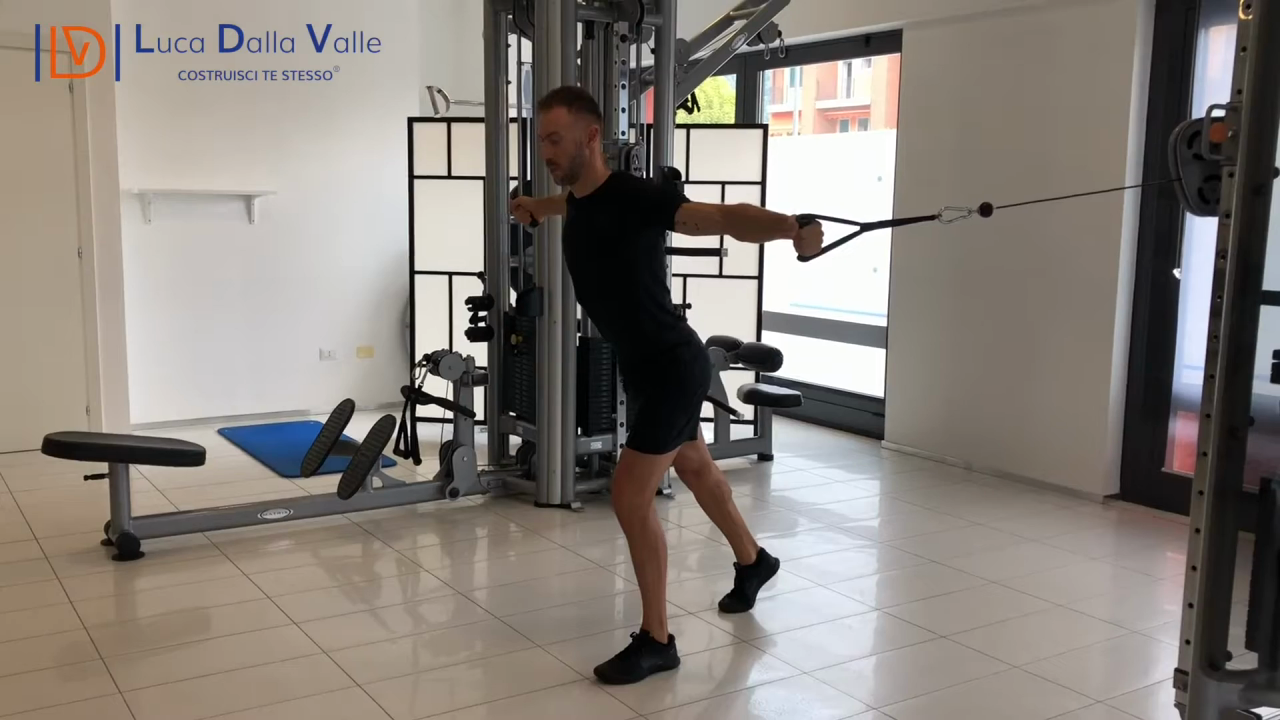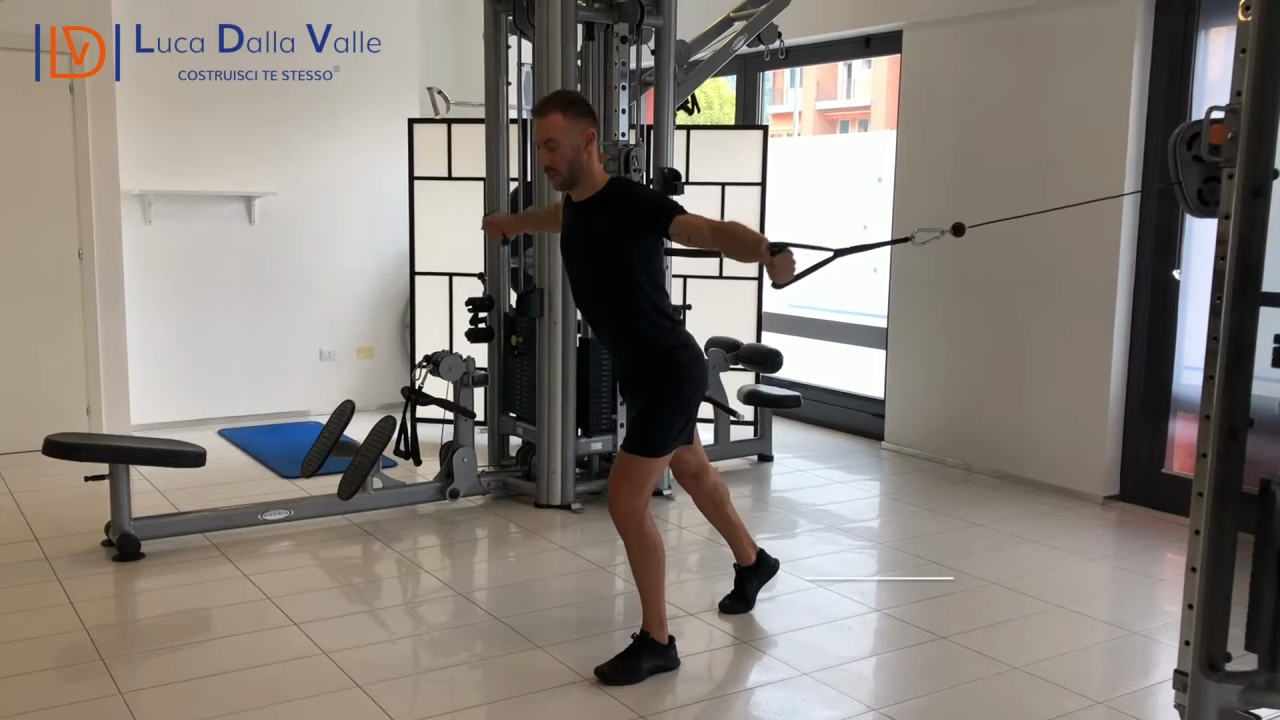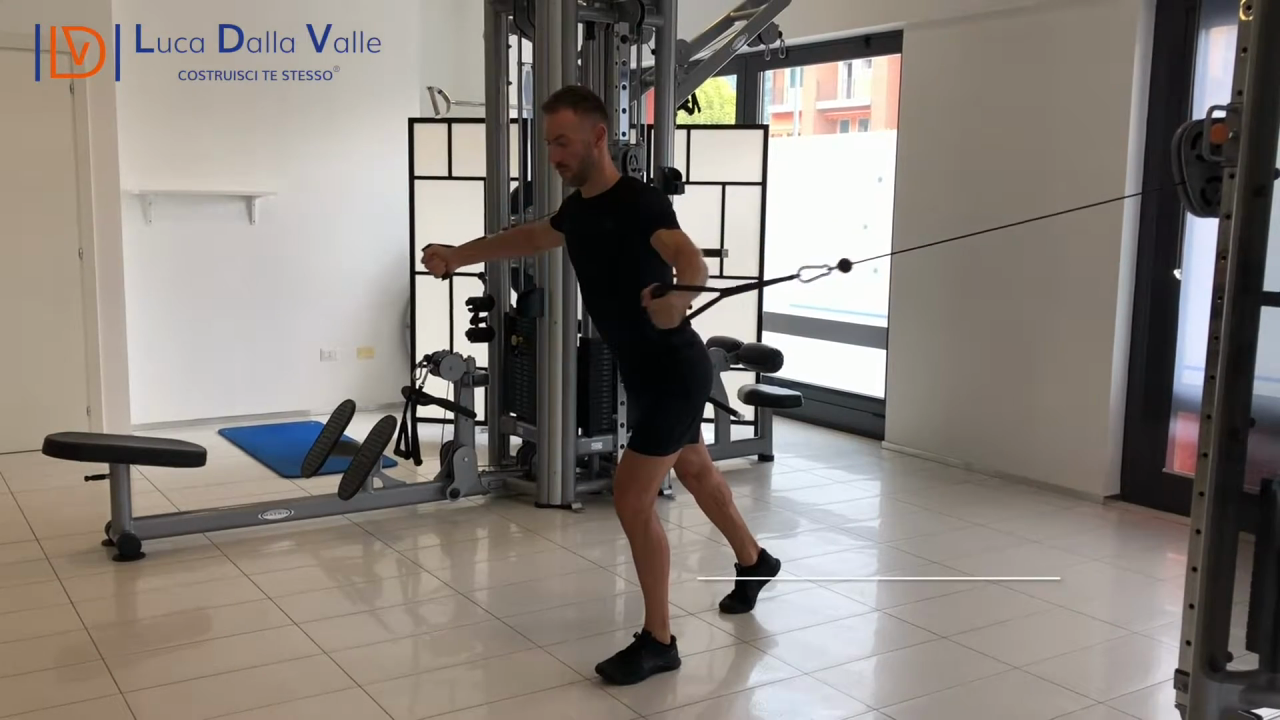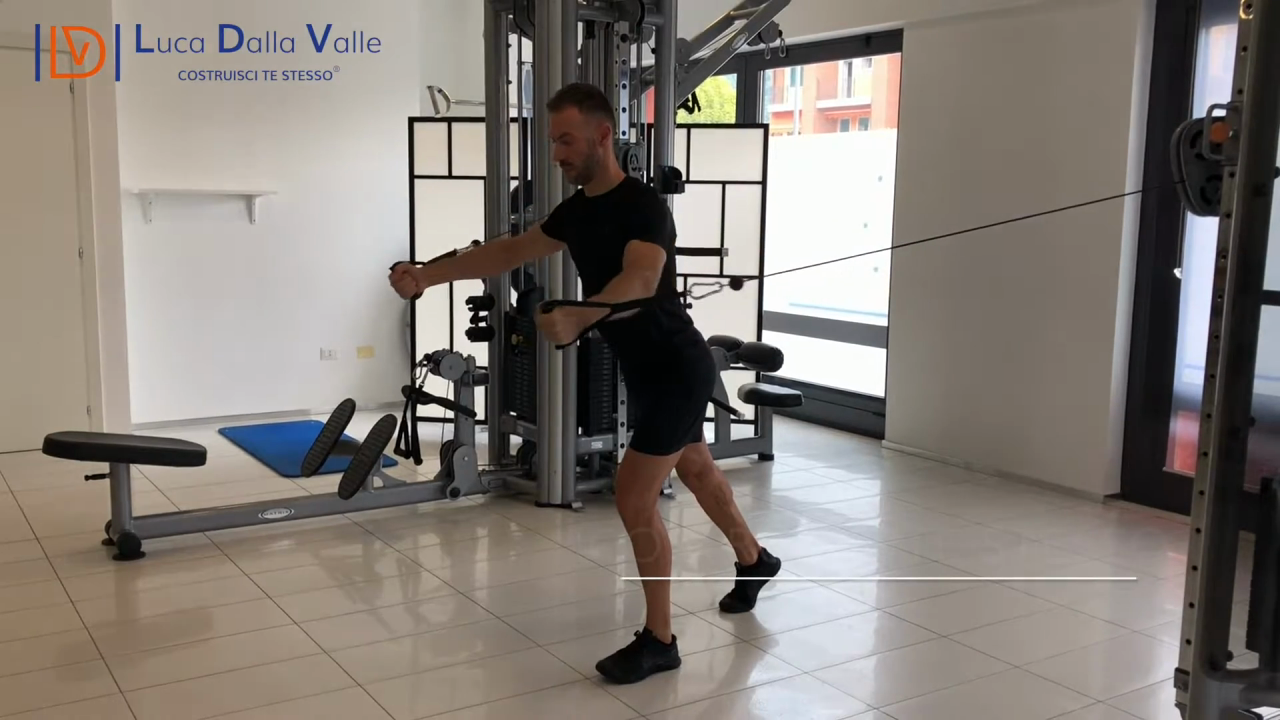
dt=0.3s
person 1, frame 1
left shoulder: (634, 197)
right shoulder: (583, 199)
left elbow: (720, 217)
left wrist: (788, 226)
right wrist: (535, 207)
left hip: (670, 366)
right hip: (646, 366)
left knee: (631, 497)
right knee: (694, 468)
left ankle: (656, 640)
right ankle: (752, 560)
person 1, frame 2
left shoulder: (633, 204)
right shoulder: (581, 205)
left elbow: (712, 231)
left wrist: (762, 253)
right wrist: (509, 224)
left hip: (666, 371)
right hip: (638, 371)
left knee: (626, 499)
right knee: (691, 472)
left ankle: (655, 641)
right ankle: (752, 563)
person 1, frame 3
left shoulder: (640, 203)
right shoulder: (580, 207)
left elbow: (685, 254)
right elbow: (532, 237)
left wrist: (680, 294)
right wrist: (461, 255)
left hip: (673, 369)
right hip: (645, 369)
left knee: (632, 499)
right knee: (695, 471)
left ankle: (658, 641)
right ankle: (754, 562)
person 1, frame 4
left shoulder: (642, 206)
right shoulder: (577, 209)
left elbow: (639, 280)
right elbow: (510, 251)
left wrist: (574, 318)
right wrist: (427, 275)
left hip: (676, 369)
right hip: (649, 369)
left knee: (634, 497)
right knee: (696, 470)
left ankle: (658, 640)
right ankle: (754, 561)
